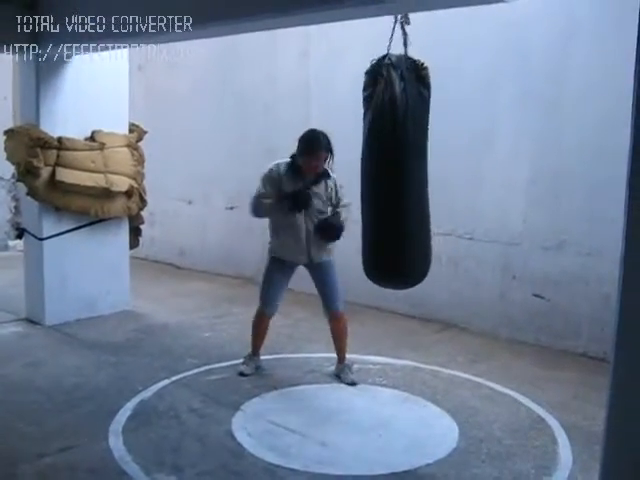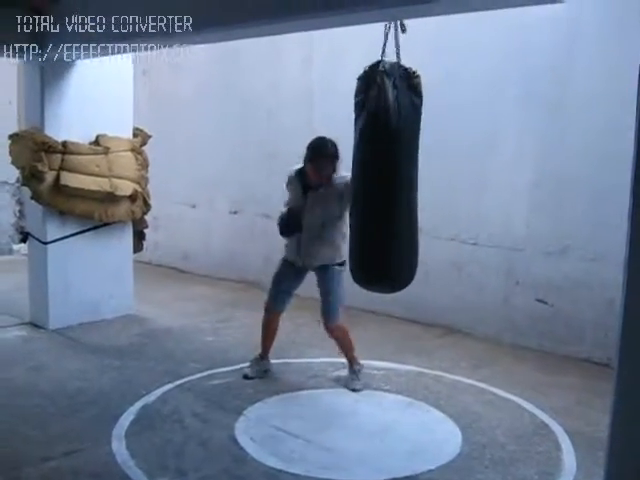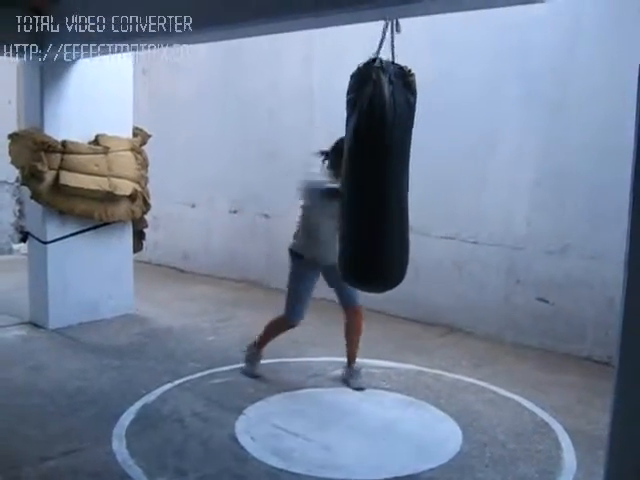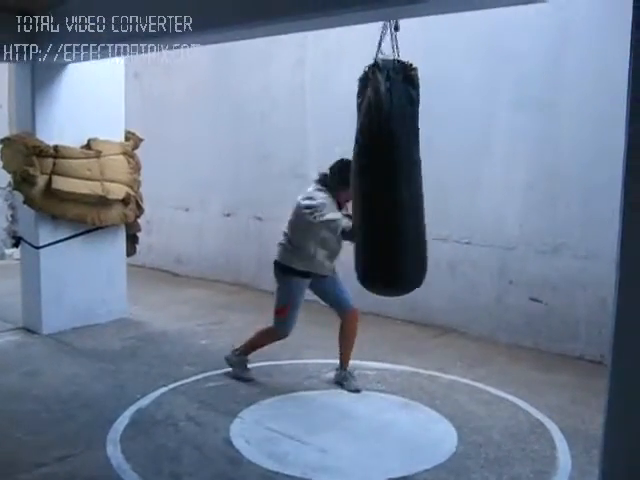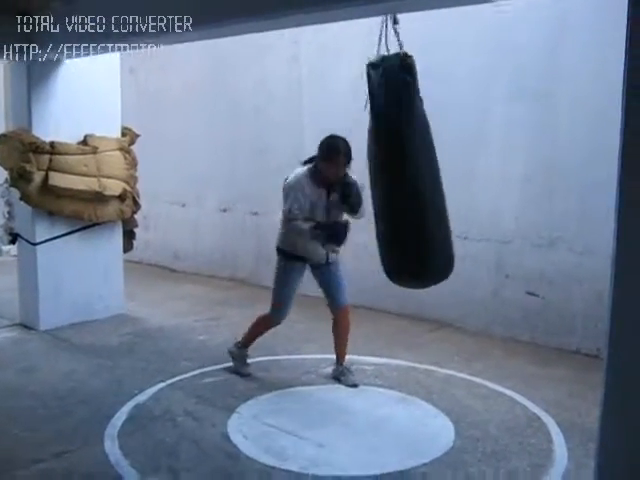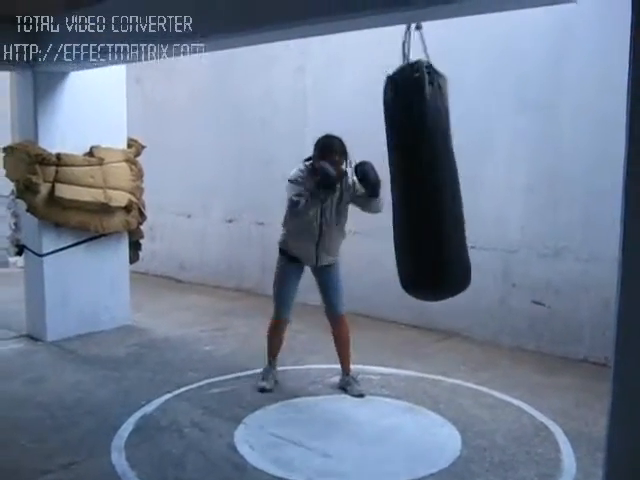
dt=0.2s
person 1, frame 1
left shoulder: (329, 180)
right shoulder: (278, 173)
left elbow: (339, 207)
right elbow: (257, 207)
left wrist: (337, 220)
right wrist: (286, 203)
left hip: (319, 254)
right hip: (283, 254)
left knee: (336, 311)
right knee: (265, 310)
left ankle: (342, 363)
right ankle: (254, 356)
person 1, frame 2
left shoulder: (341, 183)
right shoulder: (295, 179)
right wrist: (288, 216)
left hip: (329, 260)
right hip: (296, 257)
left knee: (331, 323)
right knee: (272, 309)
left ankle: (354, 367)
right ankle: (263, 359)
person 1, frame 3
left shoulder: (338, 182)
right shoulder: (325, 184)
right elbow: (310, 191)
left hip: (335, 257)
right hip: (308, 257)
left knee: (355, 309)
right knee: (292, 318)
left ankle: (351, 367)
right ankle: (255, 350)
person 1, frame 4
left shoulder: (330, 199)
right shoulder: (318, 199)
right elbow: (331, 220)
left wrist: (345, 225)
right wrist: (355, 230)
left hip: (321, 269)
right hip: (293, 269)
left knee: (350, 315)
right knee: (282, 329)
left ankle: (343, 371)
right ankle: (237, 356)
person 1, frame 5
left shoulder: (340, 181)
right shoulder: (299, 181)
left elbow: (356, 212)
right elbow: (292, 223)
left wrist: (354, 198)
right wrist: (321, 230)
left hip: (325, 254)
right hip: (293, 252)
left knee: (342, 309)
right knee: (277, 314)
left ankle: (340, 365)
right ankle: (238, 350)
person 1, frame 6
left shoulder: (347, 180)
right shoulder: (300, 177)
left elbow: (374, 207)
right elbow: (297, 212)
left wrist: (372, 187)
right wrist: (319, 190)
left hip: (328, 257)
right hip: (293, 253)
left knee: (338, 316)
right knee: (281, 315)
left ankle: (347, 375)
right ankle: (270, 368)
